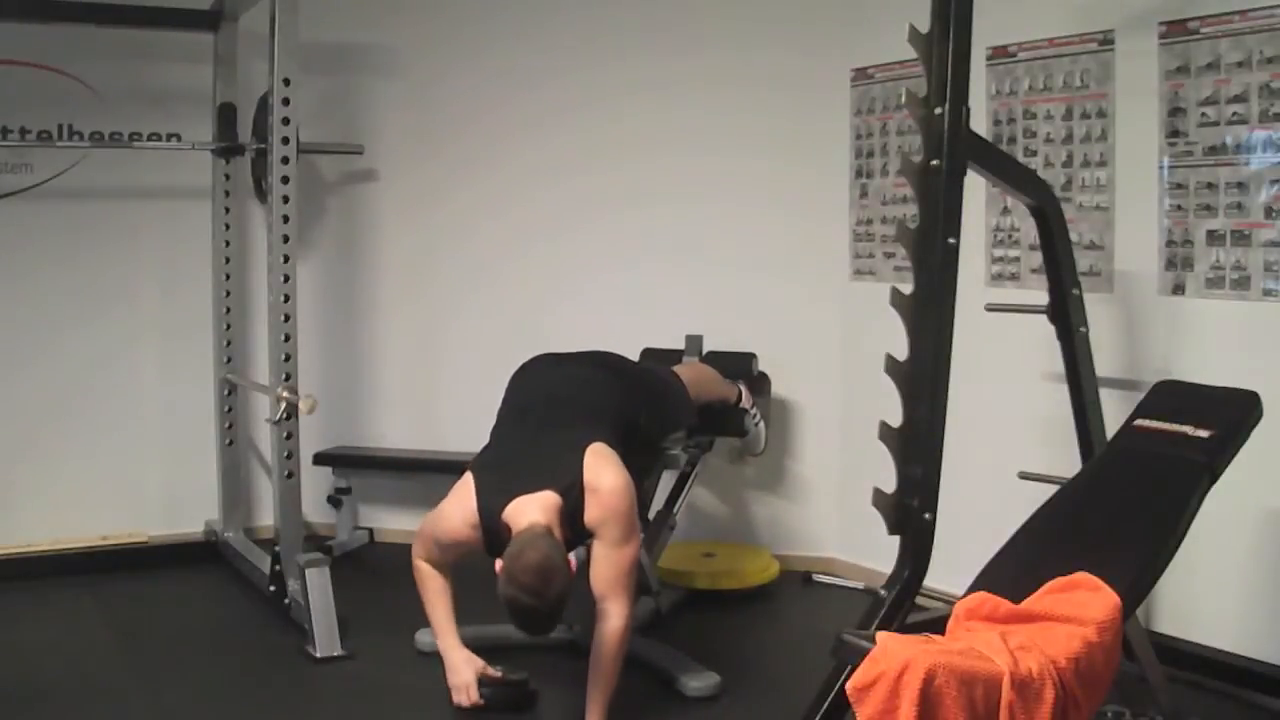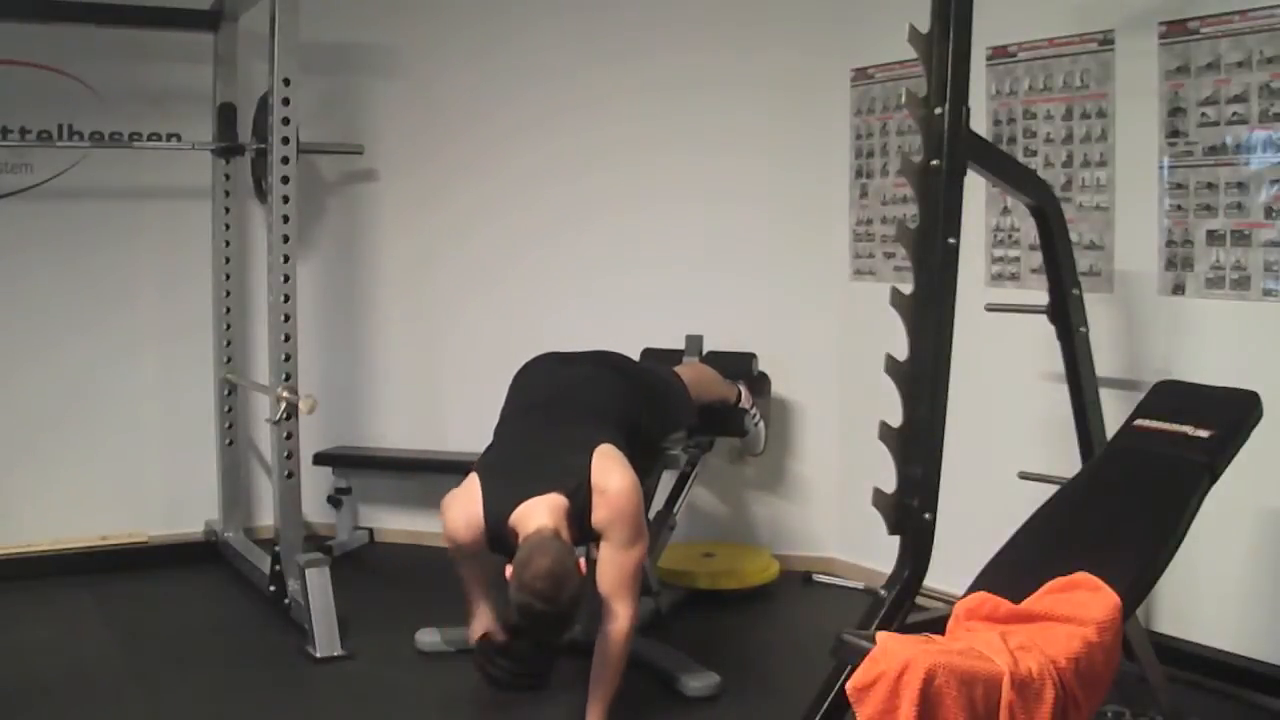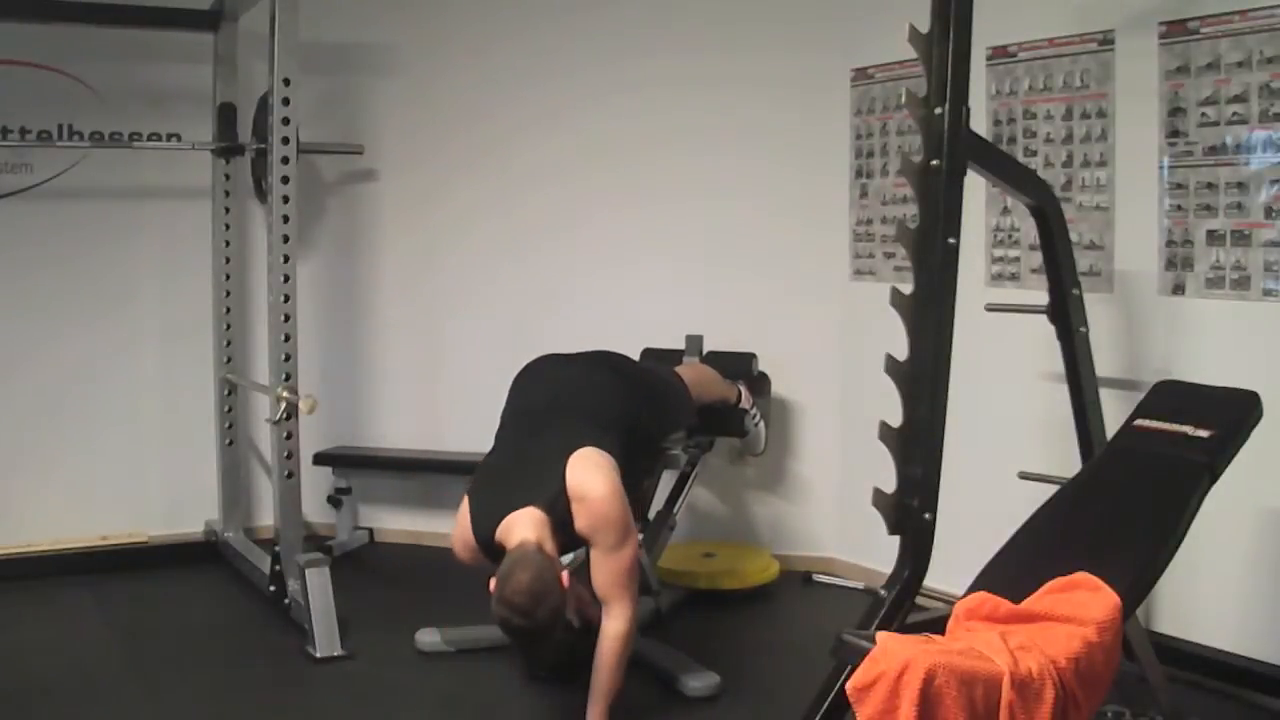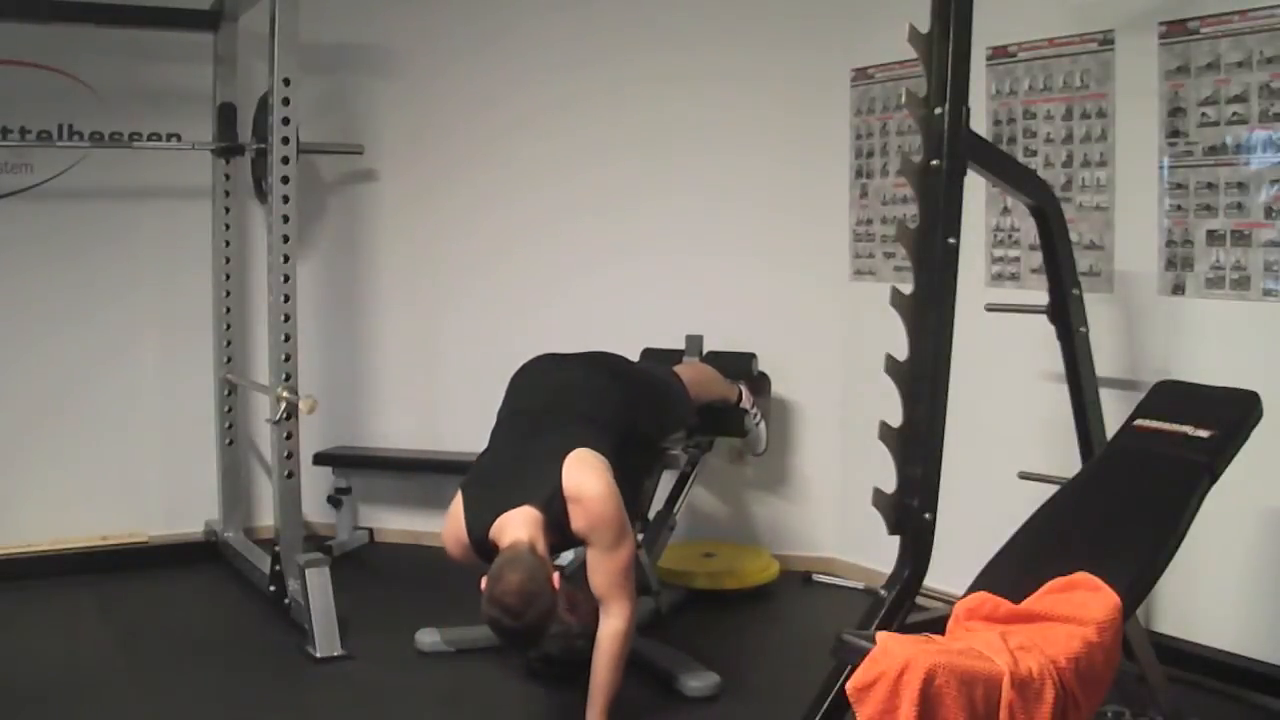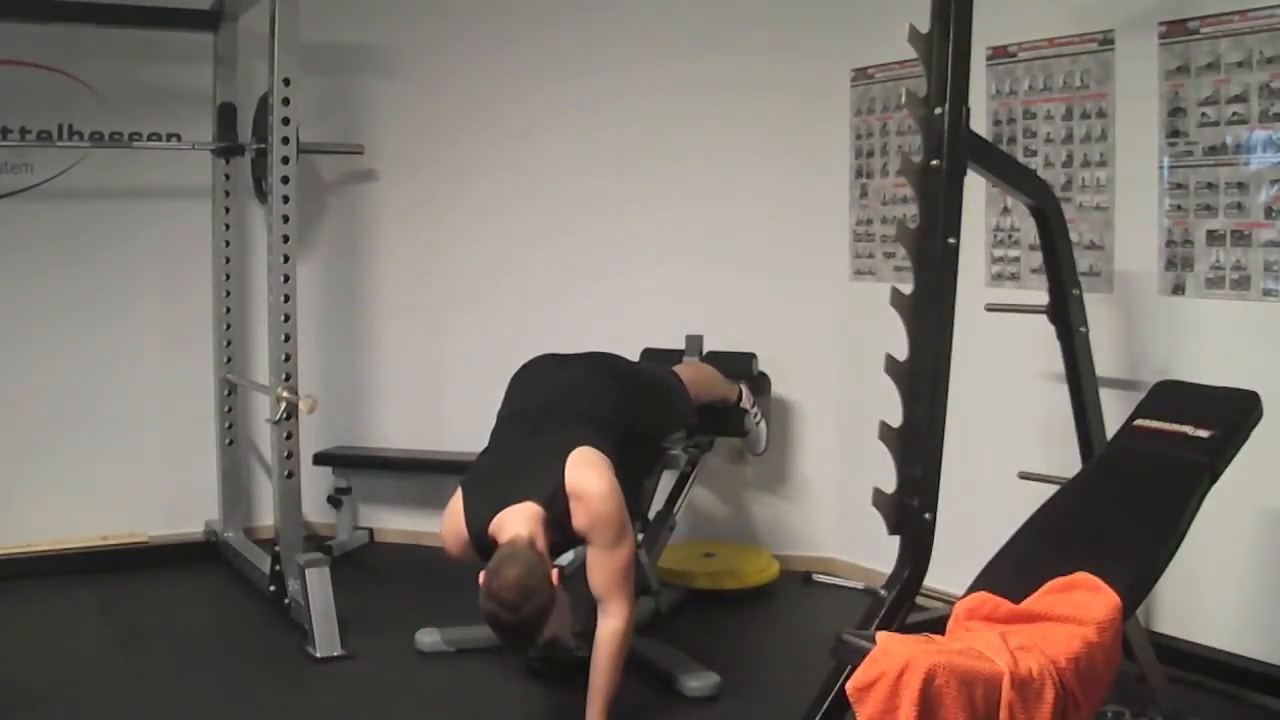
dt=0.3s
person 1, frame 1
left shoulder: (606, 490)
right shoulder: (462, 517)
left elbow: (614, 614)
right elbow: (425, 558)
right wrist: (453, 652)
left hip: (618, 386)
right hip: (536, 379)
left knee: (678, 385)
left ankle: (737, 397)
person 1, frame 2
left shoulder: (614, 492)
right shoulder: (469, 517)
left elbow: (619, 615)
right wrist: (481, 605)
left hip: (620, 384)
right hip: (539, 377)
left knee: (680, 385)
left ankle: (738, 397)
person 1, frame 3
left shoulder: (593, 495)
right shoulder: (469, 536)
left elbow: (619, 613)
right wrist: (565, 591)
left hip: (617, 385)
right hip: (540, 380)
left knee: (679, 385)
left ankle: (737, 397)
person 1, frame 4
left shoulder: (588, 496)
right shoulder: (460, 533)
left elbow: (617, 613)
right wrist: (552, 591)
left hip: (614, 386)
right hip: (536, 380)
left knee: (678, 384)
left ankle: (738, 397)
person 1, frame 5
left shoulder: (591, 494)
right shoulder: (459, 530)
left elbow: (615, 612)
right wrist: (554, 605)
left hip: (615, 387)
right hip: (536, 381)
left knee: (680, 386)
left ankle: (738, 396)
